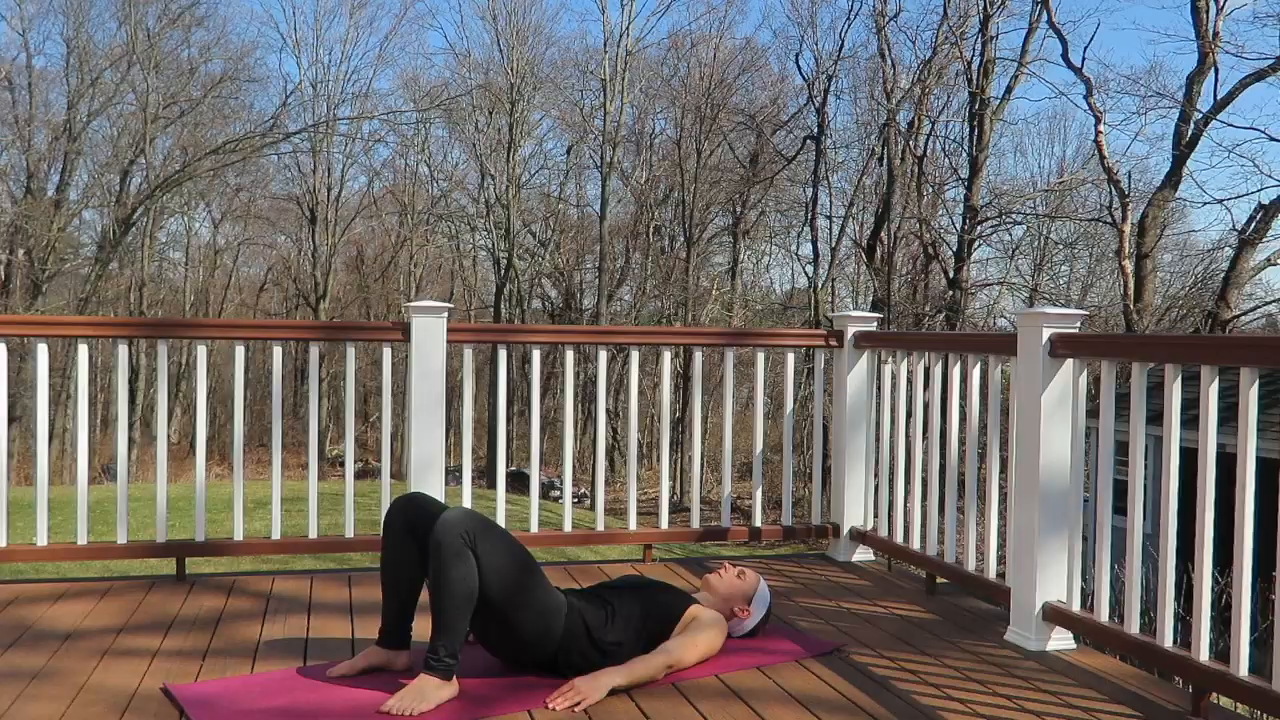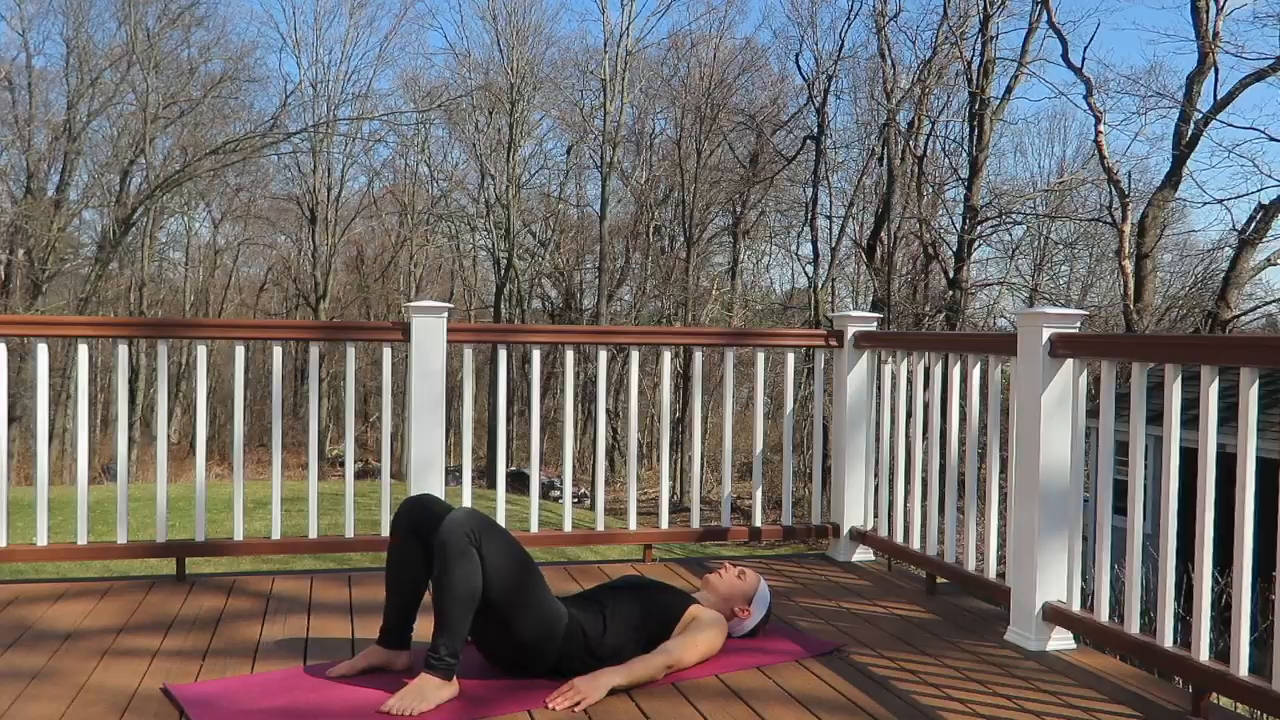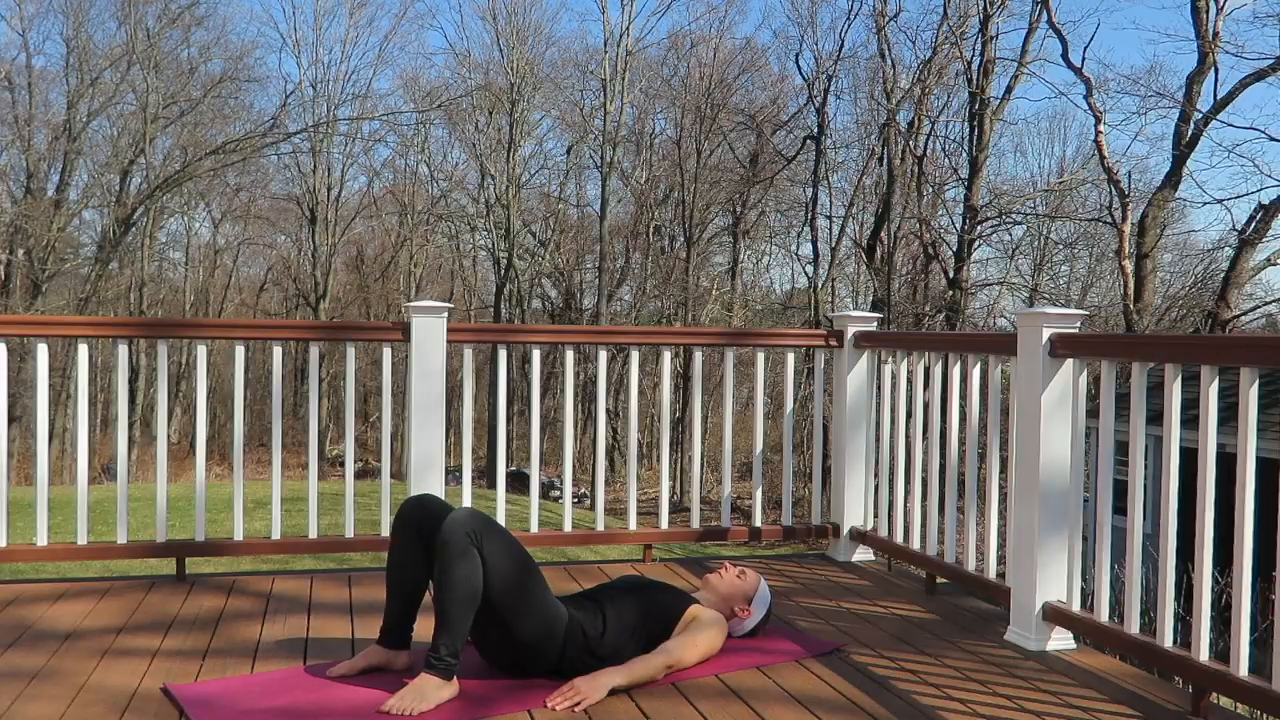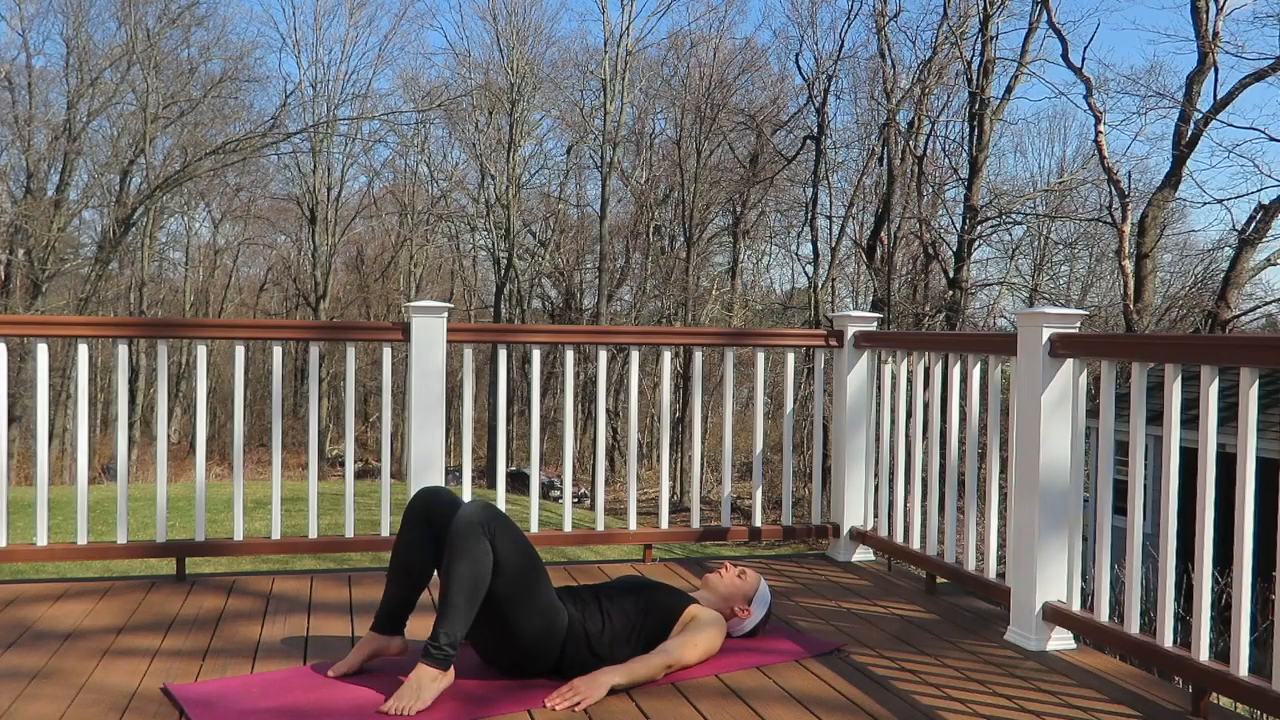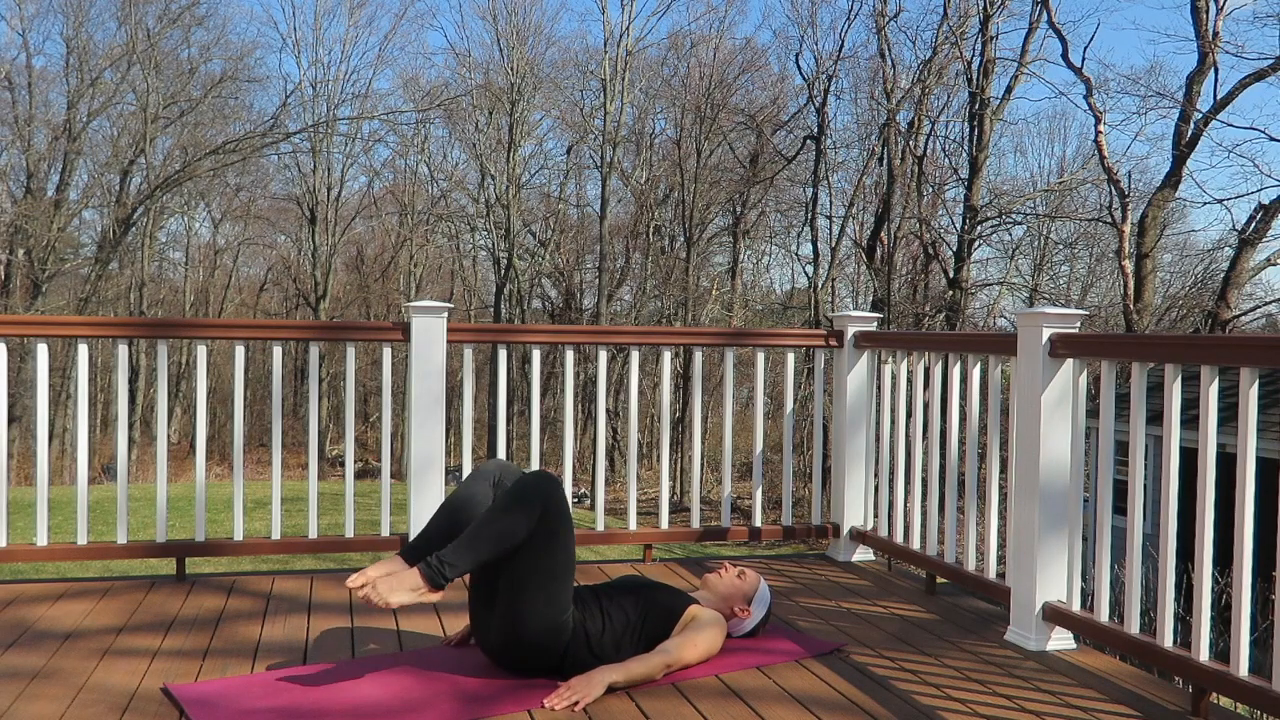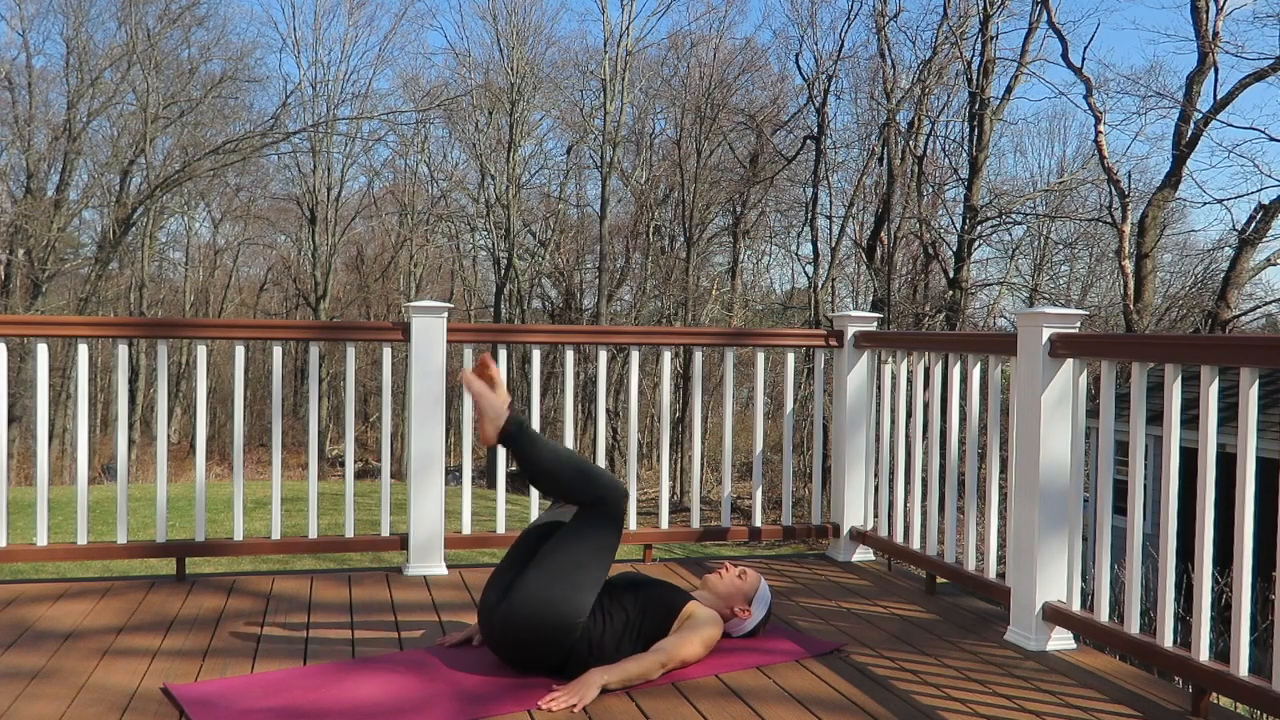
dt=0.5s
person 1, frame 1
left shoulder: (710, 624)
right shoulder: (664, 599)
left elbow: (666, 660)
left wrist: (607, 677)
right wrist: (472, 620)
left hip: (554, 635)
right hip: (535, 623)
left knee: (458, 526)
right knee: (411, 509)
left ankle: (439, 676)
right ankle: (392, 646)
person 1, frame 2
left shoulder: (709, 624)
right shoulder: (667, 601)
left elbow: (666, 660)
left wrist: (606, 677)
right wrist: (472, 619)
left hip: (552, 640)
right hip: (534, 626)
left knee: (464, 526)
right knee: (420, 510)
left ankle: (441, 675)
right ankle: (392, 647)
person 1, frame 3
left shoulder: (709, 625)
right shoulder: (660, 599)
left elbow: (666, 660)
left wrist: (607, 677)
right wrist: (468, 619)
left hip: (551, 642)
right hip: (526, 629)
left knee: (464, 526)
right knee: (421, 510)
left ankle: (440, 675)
right ankle: (392, 646)
person 1, frame 4
left shoulder: (708, 624)
right shoulder: (661, 599)
left elbow: (664, 660)
left wrist: (606, 676)
right wrist: (469, 615)
left hip: (548, 641)
right hip: (516, 628)
left knee: (477, 517)
right knee: (432, 502)
left ankle: (437, 664)
right ankle: (386, 632)
person 1, frame 5
left shoulder: (709, 625)
right shoulder: (657, 598)
left elbow: (664, 659)
left wrist: (605, 675)
right wrist: (484, 620)
left hip: (543, 640)
right hip: (515, 627)
left knee: (542, 487)
right knee: (498, 474)
left ankle: (428, 577)
right ankle: (406, 562)
person 1, frame 6
left shoulder: (705, 624)
right shoulder: (669, 603)
left elbow: (661, 661)
left wrist: (598, 677)
right wrist: (489, 621)
left hip: (540, 633)
right hip: (516, 620)
left knee: (607, 499)
left ankle: (503, 423)
